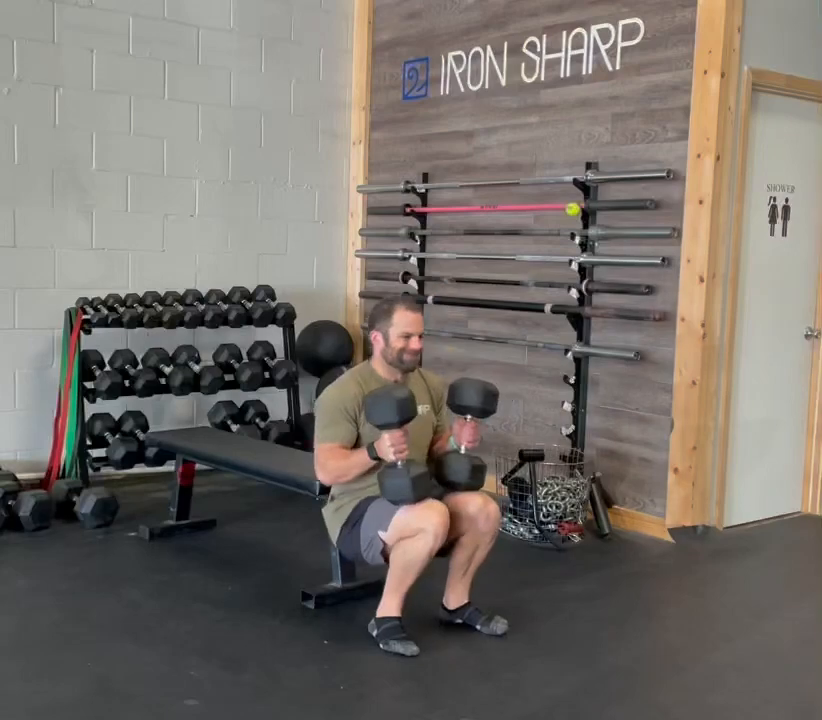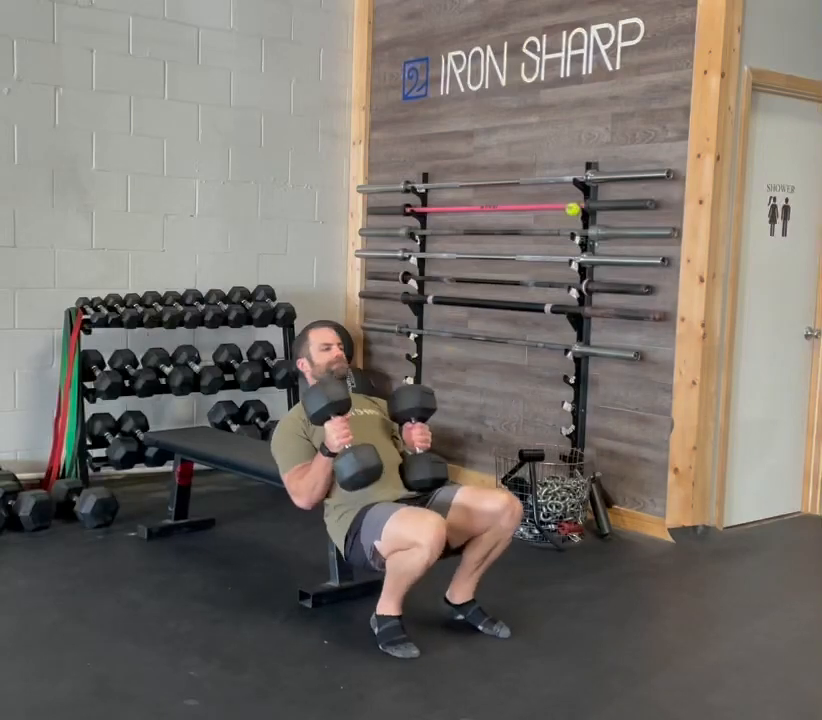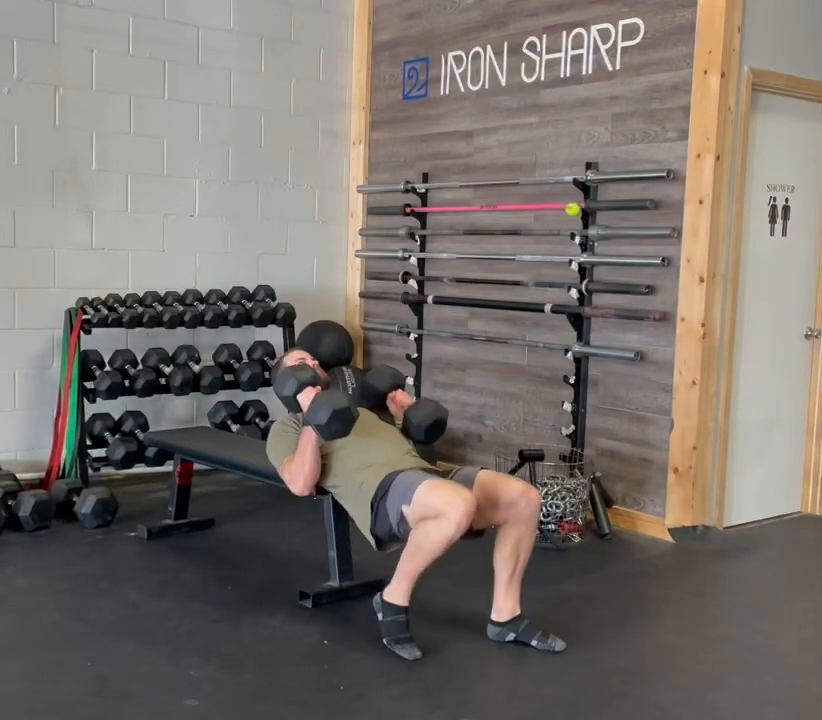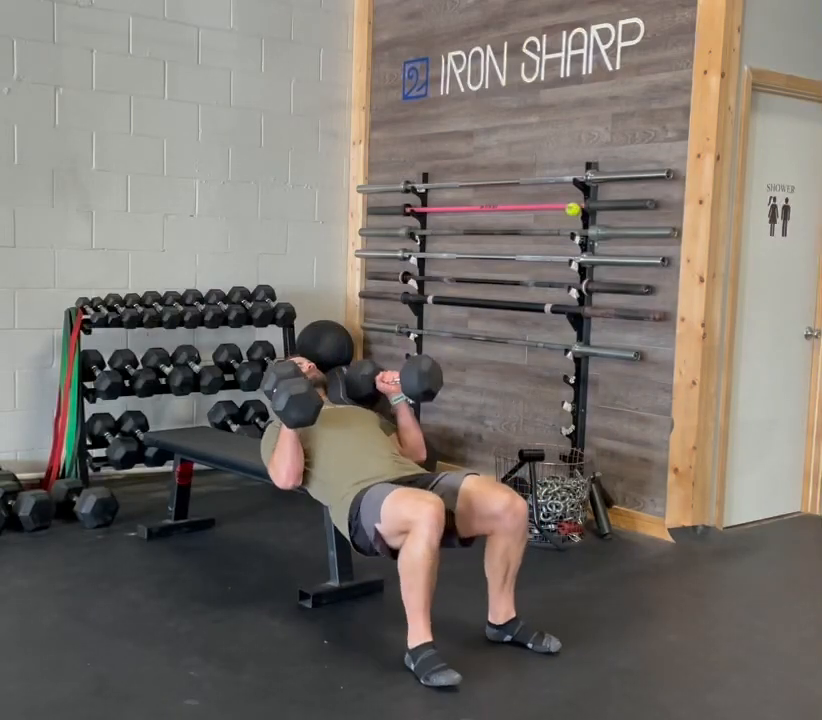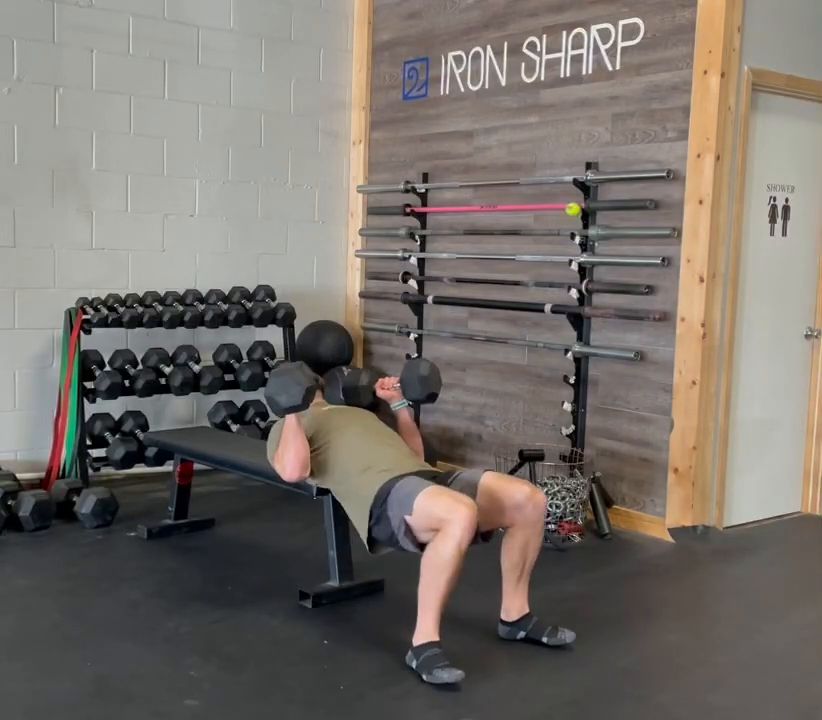
dt=0.5s
person 1, frame 1
left shoulder: (430, 386)
right shoulder: (345, 394)
left elbow: (436, 452)
right elbow: (327, 471)
left wrist: (457, 442)
right wrist: (375, 451)
left hip: (411, 503)
right hip: (358, 515)
left knee: (484, 511)
right knee: (433, 518)
left ankle: (456, 603)
right ankle: (387, 616)
person 1, frame 2
left shoulder: (374, 405)
right shoulder: (294, 424)
right elbow: (304, 497)
left wrist: (414, 447)
right wrist: (328, 450)
left hip: (414, 500)
right hip: (362, 521)
left knee: (505, 507)
right knee: (430, 531)
left ankle: (460, 597)
right ankle: (387, 614)
person 1, frame 3
left shoulder: (359, 411)
right shoulder: (287, 427)
right elbow: (302, 485)
left wrist: (404, 418)
left hip: (426, 479)
right hip: (383, 493)
left knee: (524, 498)
right knee: (459, 504)
left ankle: (505, 617)
right ankle: (394, 598)
person 1, frame 4
left shoulder: (361, 412)
right shoulder: (281, 429)
left elbow: (416, 453)
right elbow: (286, 479)
left wrist: (398, 398)
left hip: (416, 480)
right hip: (366, 499)
left knee: (510, 508)
right knee: (427, 513)
left ankle: (502, 618)
right ankle: (419, 644)
person 1, frame 5
left shoulder: (357, 412)
right shoulder: (287, 427)
right elbow: (294, 471)
left wrist: (398, 402)
right wrist: (291, 409)
left hip: (426, 477)
right hip: (383, 494)
left knee: (529, 501)
right knee: (460, 516)
left ankle: (515, 616)
right ankle: (424, 643)
